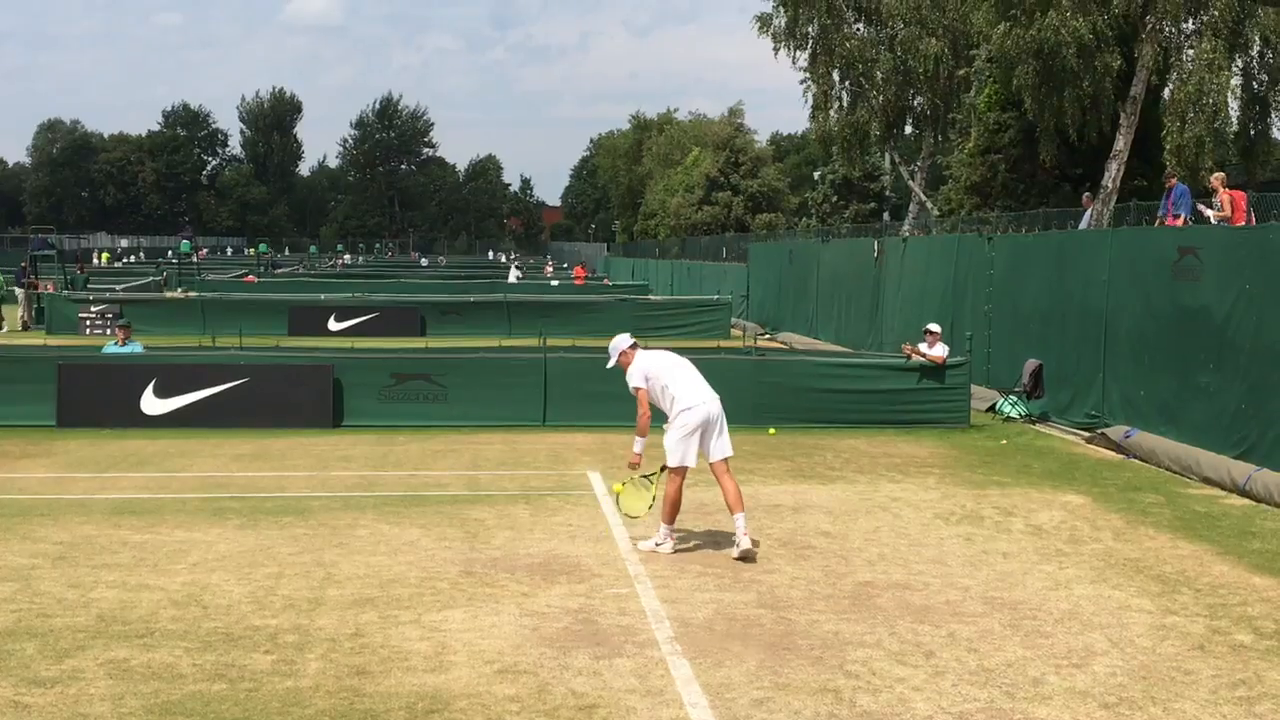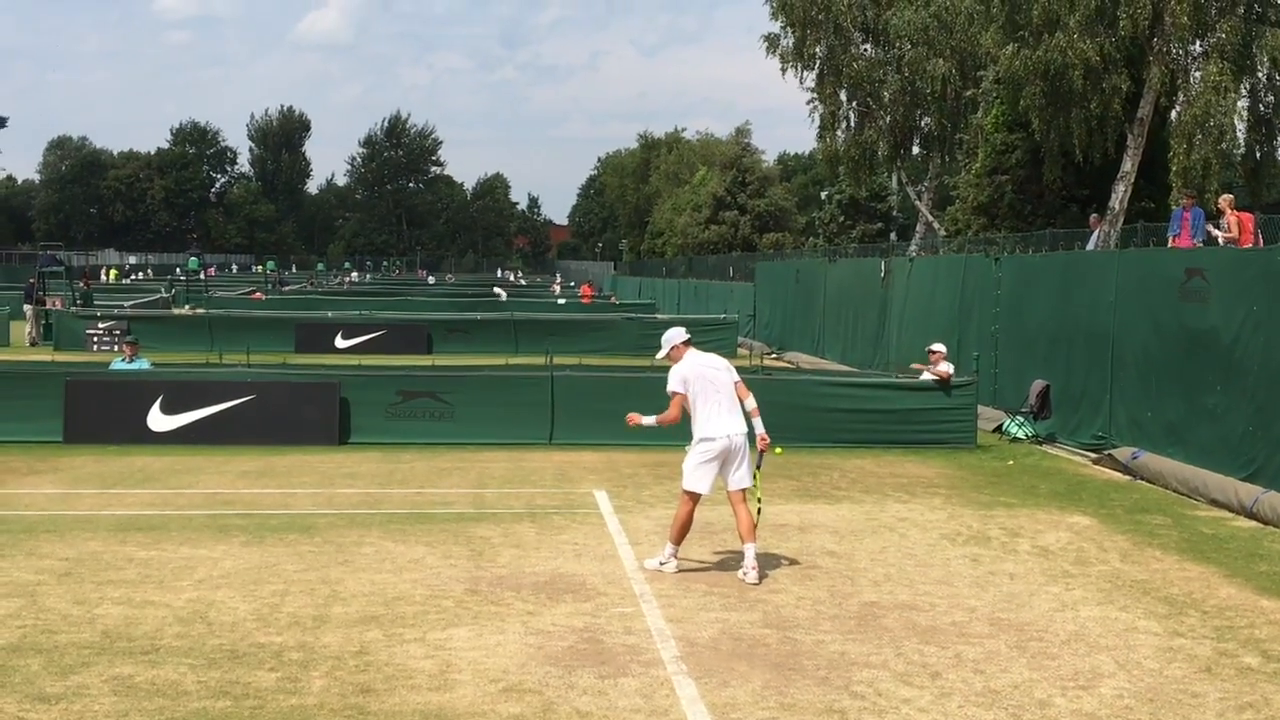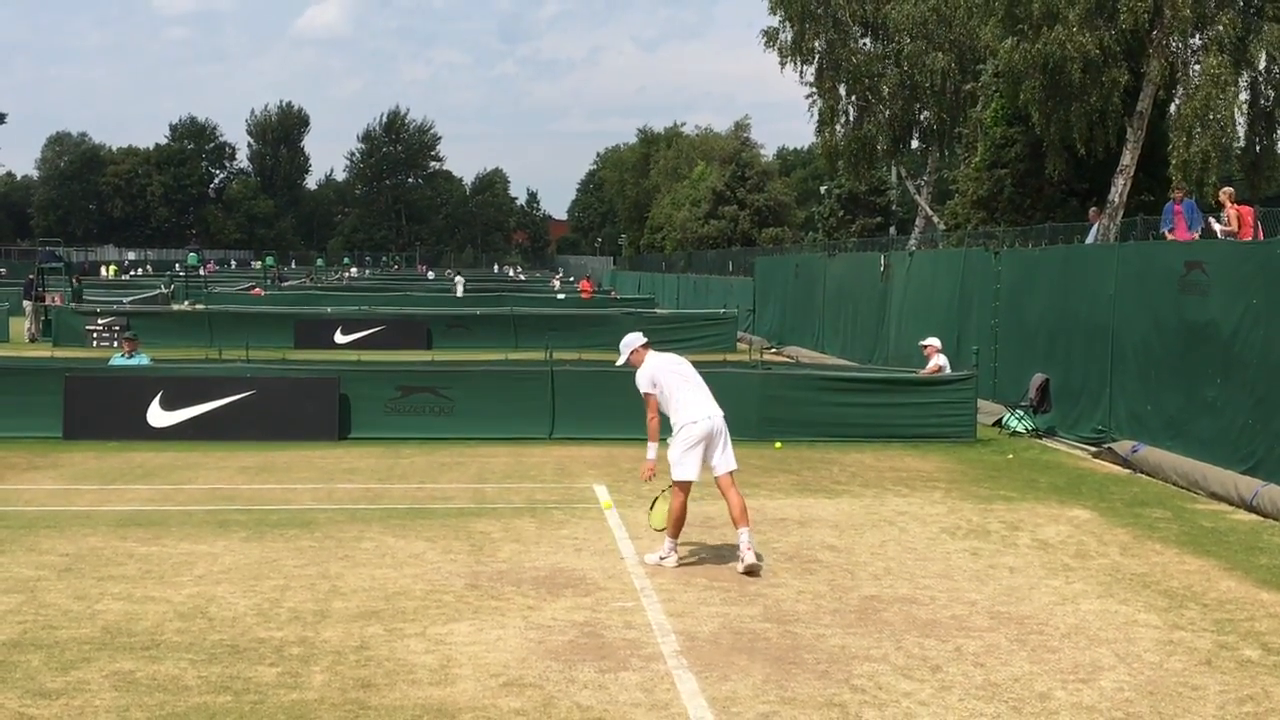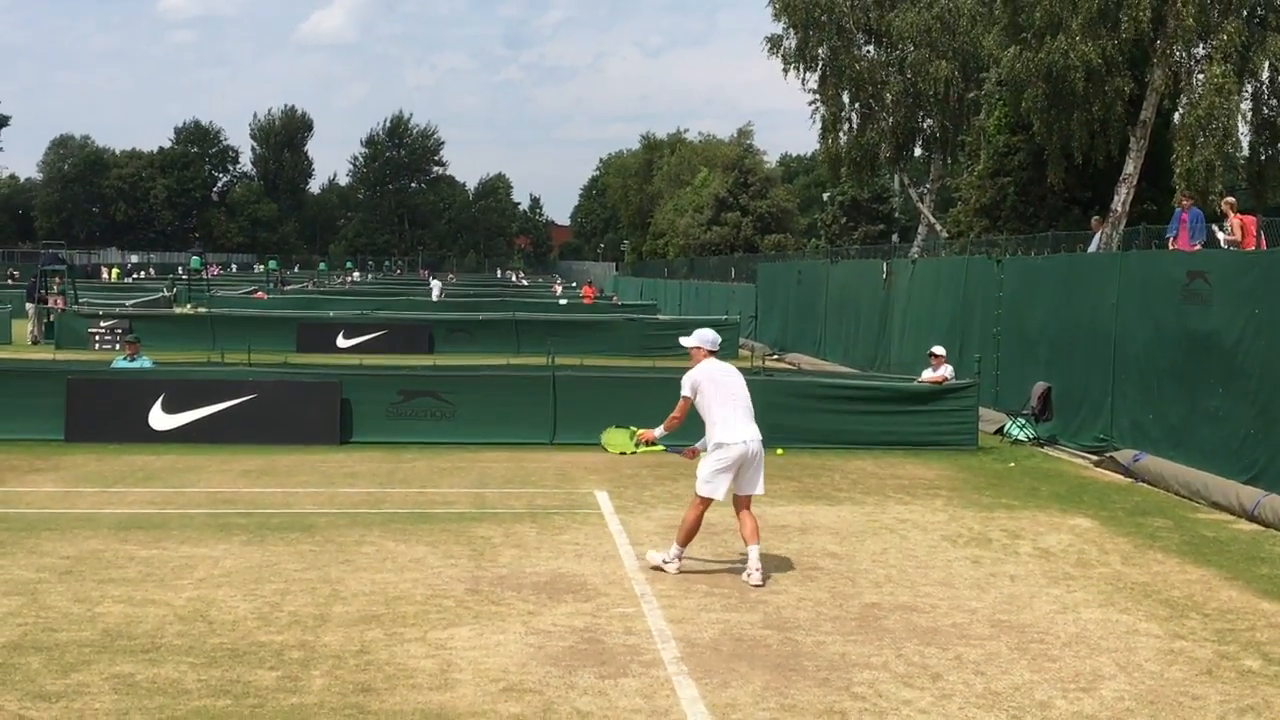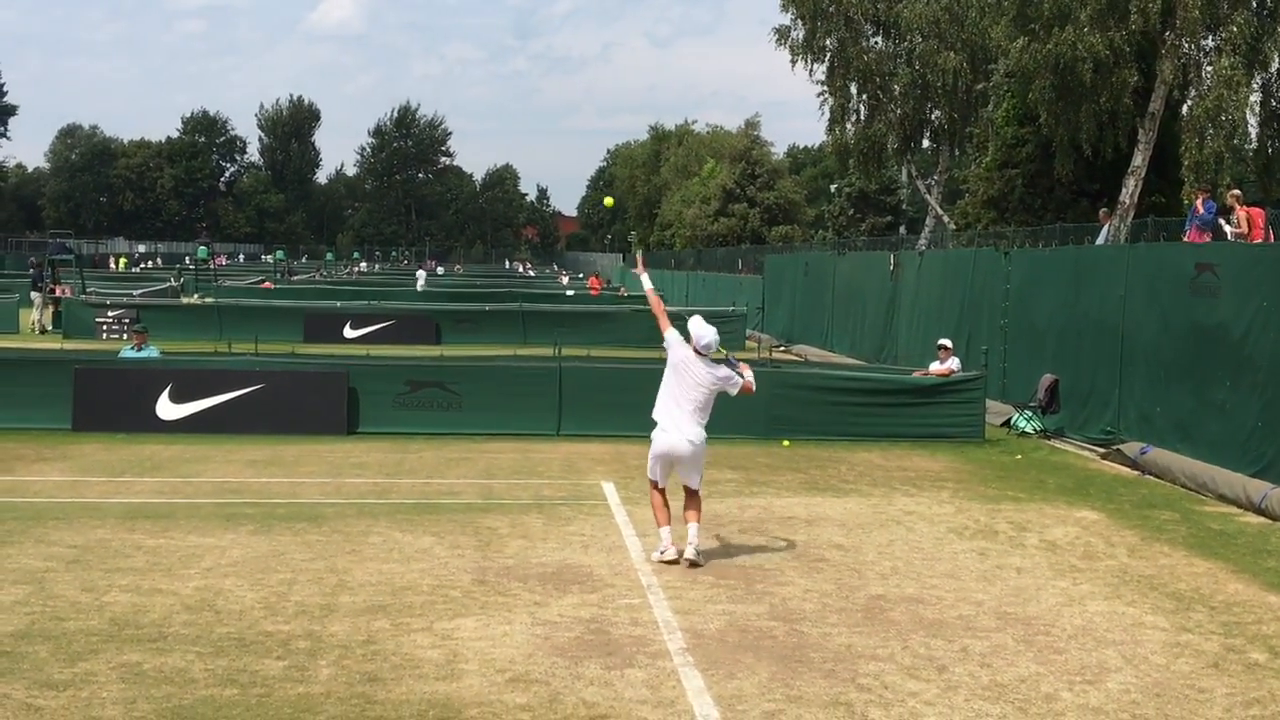
dt=1s
person 1, frame 1
left shoulder: (635, 369)
right shoulder: (664, 355)
left elbow: (644, 413)
left wrist: (637, 450)
left hip: (689, 412)
right hip: (712, 405)
left knee: (675, 476)
right knee: (723, 472)
left ankle: (664, 538)
right ankle: (742, 536)
person 1, frame 2
left shoulder: (679, 370)
right shoulder: (720, 361)
left elbow: (674, 415)
right elbow: (746, 397)
left wrist: (644, 420)
right wrist: (760, 430)
left hip: (709, 440)
right hip: (737, 436)
left knee: (688, 500)
right knee: (739, 501)
left ankle: (668, 558)
right ankle: (750, 565)
person 1, frame 3
left shoulder: (645, 371)
right shoulder: (675, 359)
left elbow: (653, 417)
left wrist: (651, 457)
left hip: (691, 425)
right hip: (715, 419)
left knee: (679, 492)
right knee: (728, 486)
left ankle: (669, 553)
right ankle: (747, 550)
person 1, frame 4
left shoulder: (694, 375)
right shoulder: (733, 371)
left elbow: (678, 417)
left wrist: (656, 433)
right wrist: (700, 447)
left hip: (726, 446)
right hip: (753, 442)
left knee: (699, 504)
right knee: (743, 507)
left ankle: (672, 558)
right ankle: (754, 567)
person 1, frame 5
left shoulder: (677, 351)
right shoulder: (719, 374)
left elbow: (658, 311)
right elbow: (750, 387)
left wrist: (644, 276)
right wrist: (747, 372)
left hip: (664, 439)
right hip: (692, 443)
left knee: (656, 488)
right knee: (692, 493)
left ankle: (667, 545)
right ankle: (692, 544)
